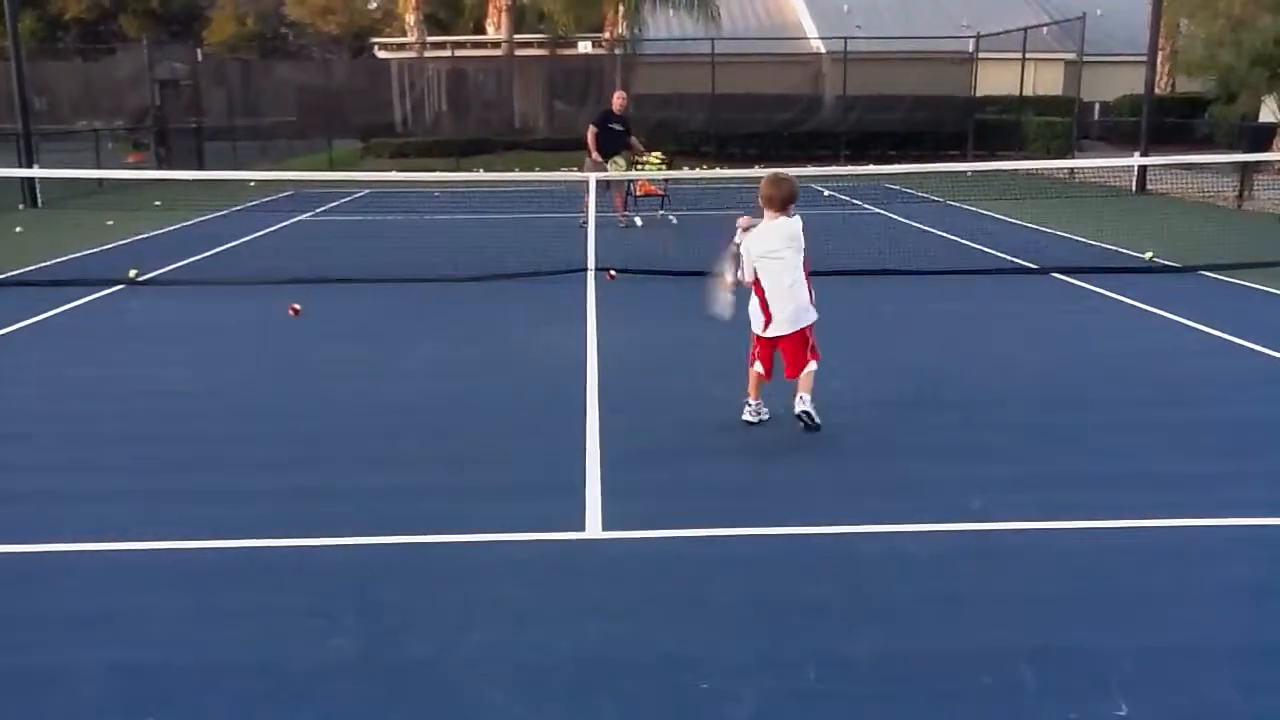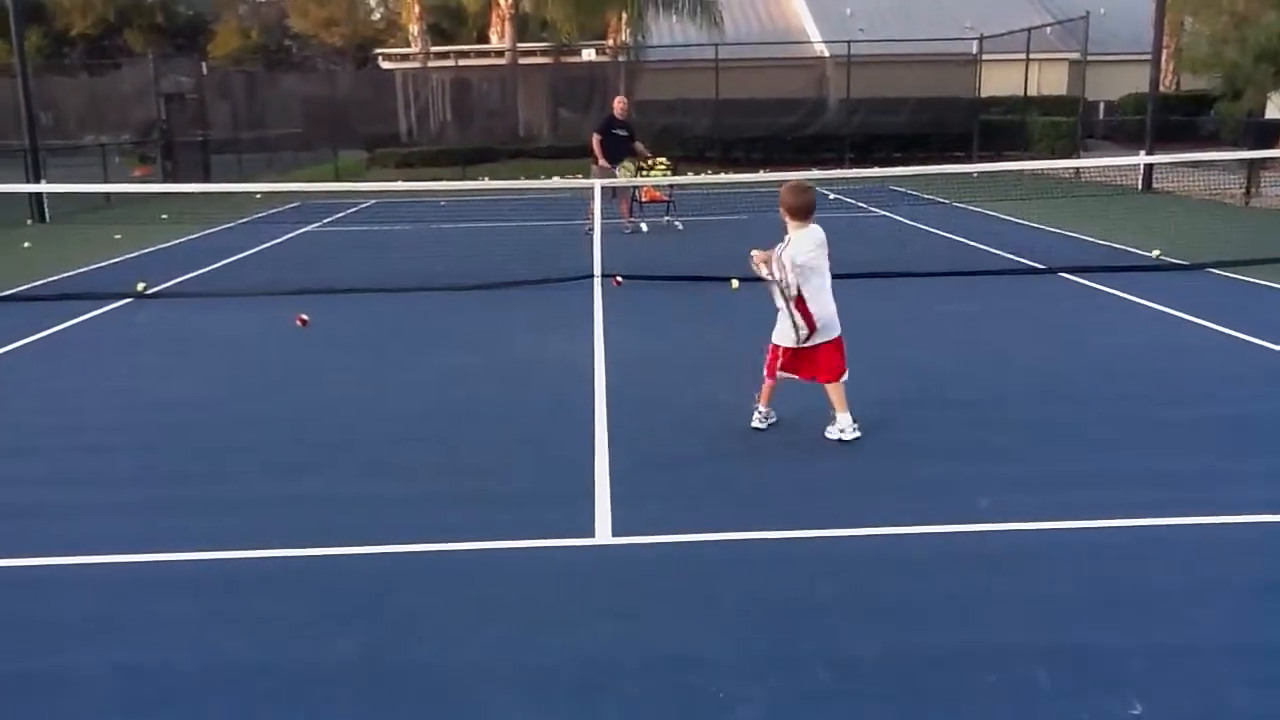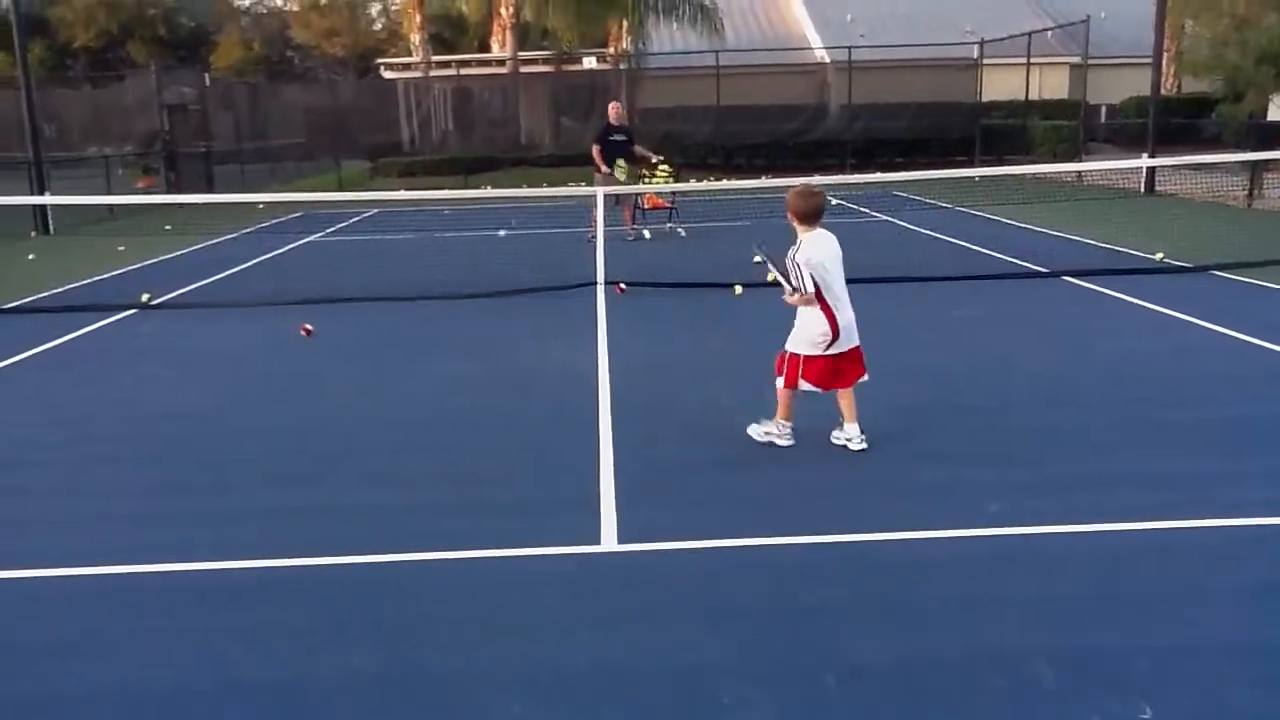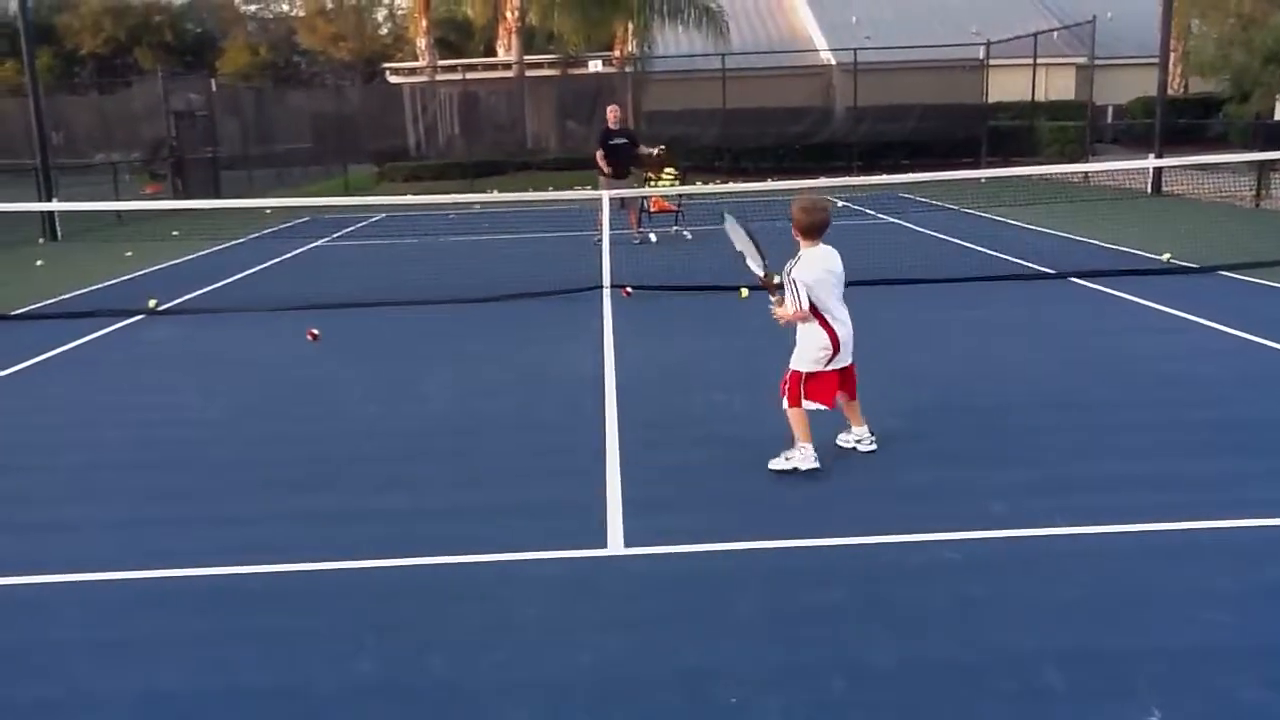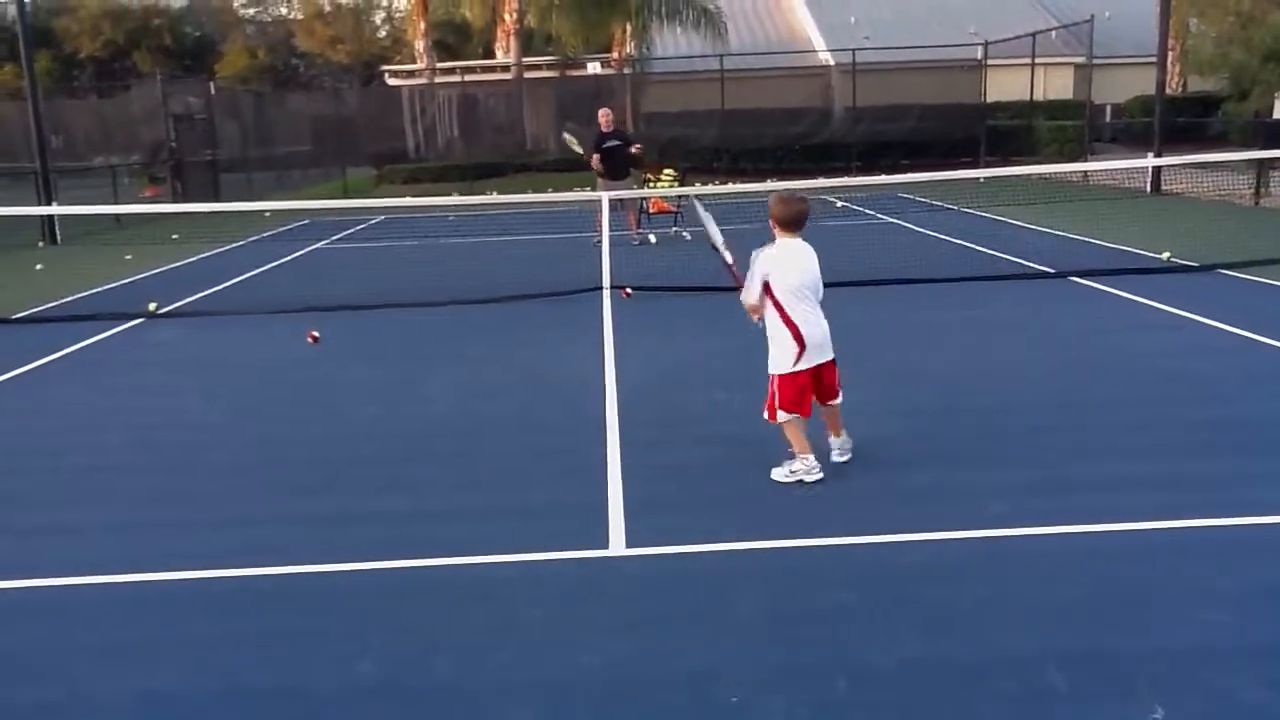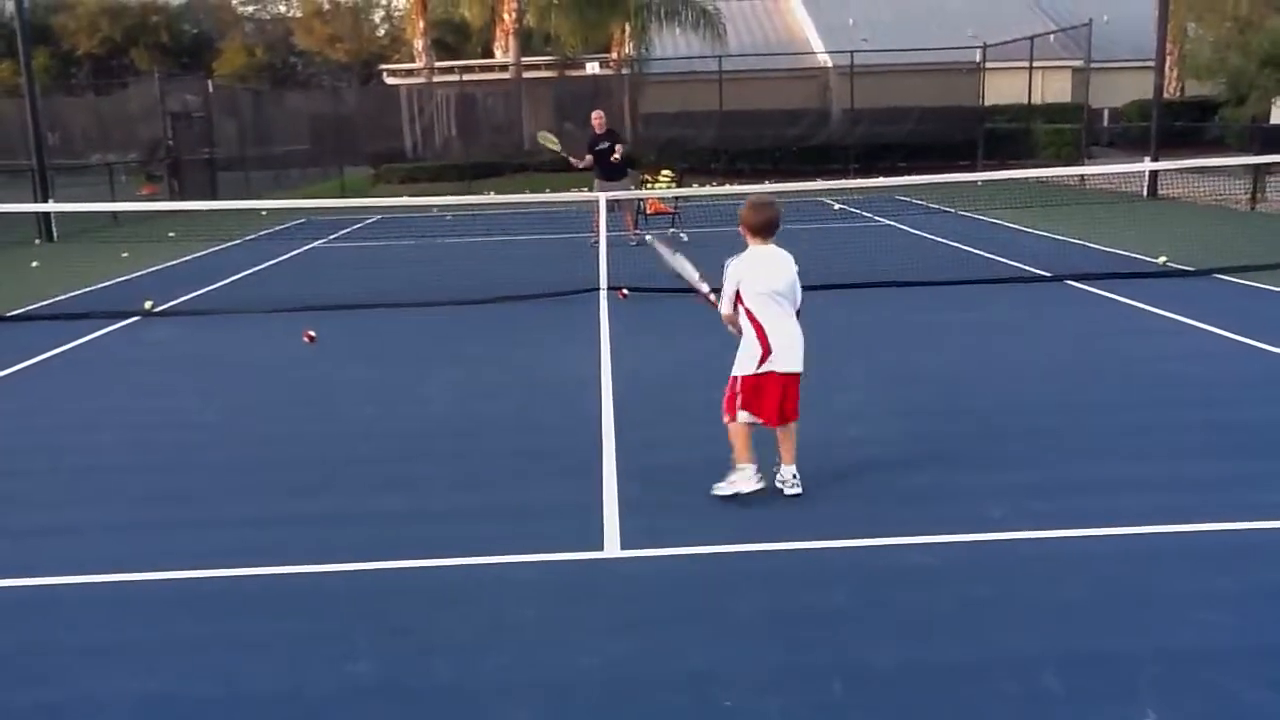
dt=0.2s
person 1, frame 1
left shoulder: (750, 240)
right shoulder: (796, 224)
left elbow: (748, 280)
right wrist: (750, 223)
left hip: (767, 313)
right hip: (799, 311)
left knee: (759, 359)
right knee: (803, 361)
left ankle: (753, 406)
right ankle: (805, 400)
person 1, frame 2
left shoulder: (785, 252)
right shoulder: (817, 234)
left elbow: (789, 293)
left wrist: (769, 274)
right wrist: (768, 258)
left hip: (798, 322)
right hip: (828, 318)
left knee: (776, 366)
right knee: (831, 371)
left ankle: (763, 411)
right ankle: (846, 423)
person 1, frame 3
left shoulder: (797, 254)
right shoulder: (830, 239)
left elbow: (806, 296)
left wrist: (791, 297)
right wrist: (793, 291)
left hip: (815, 328)
right hip: (843, 323)
left knee: (786, 374)
right knee: (840, 379)
left ankle: (781, 428)
right ankle: (852, 432)
person 1, frame 4
left shoulder: (796, 269)
right shoulder: (833, 255)
left elbow: (800, 314)
left wrist: (782, 313)
right wrist: (790, 308)
left hip: (817, 343)
right hip: (841, 336)
left knee: (792, 393)
right knee: (844, 388)
left ankle: (803, 452)
right ankle: (862, 434)
person 1, frame 5
left shoulder: (764, 258)
right shoulder: (809, 253)
left elbow: (752, 305)
right elbow: (815, 294)
left wrist: (760, 311)
left hip: (793, 344)
right hip: (820, 336)
left knee: (782, 406)
right knee: (827, 395)
left ankle: (806, 463)
right ankle: (839, 441)
person 1, frame 6
left shoulder: (737, 266)
right shoulder: (788, 261)
left elbow: (729, 315)
right elbow: (794, 306)
left wrist: (737, 326)
left hip: (762, 348)
right hip: (793, 346)
left knee: (736, 409)
right knee: (785, 414)
left ankle: (746, 471)
right ankle: (789, 474)
